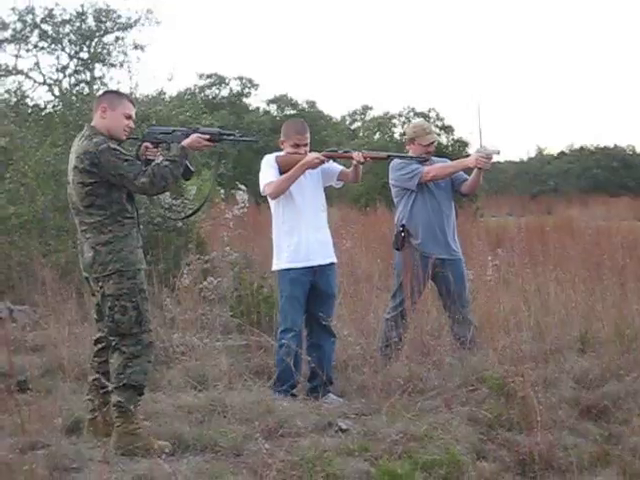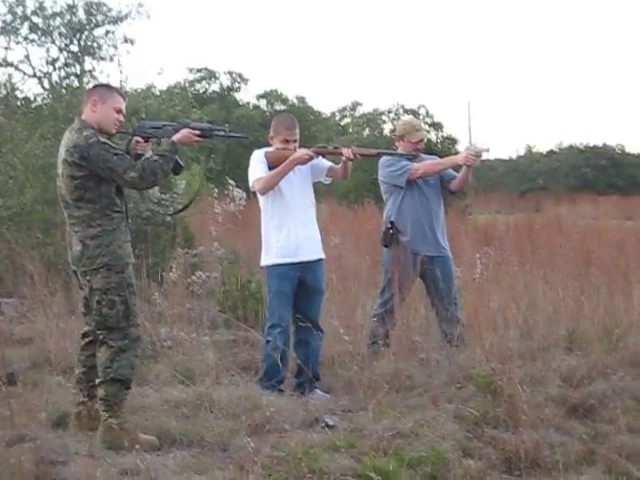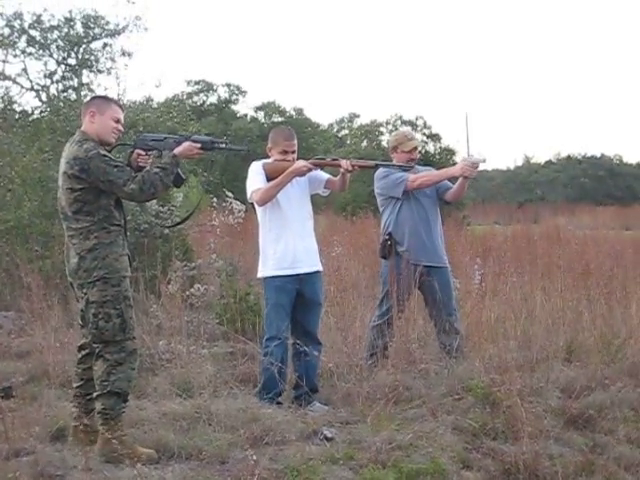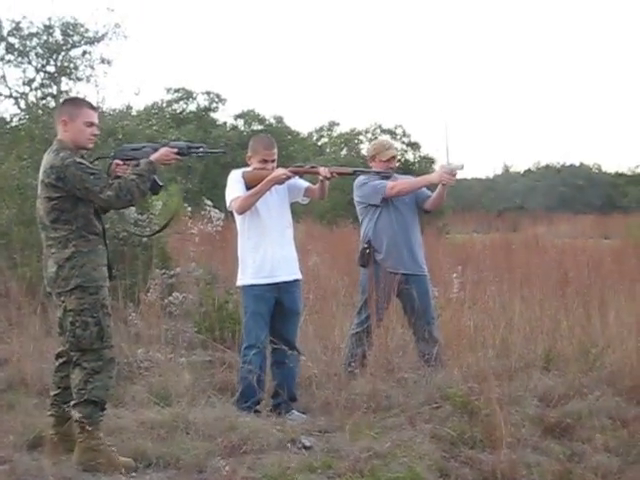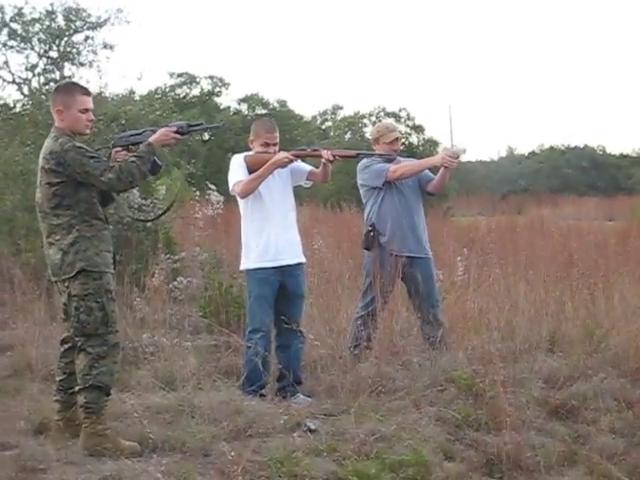
dt=0.5s
person 1, frame 1
left shoulder: (86, 145)
right shoulder: (98, 149)
left elbow: (130, 181)
right elbow: (150, 183)
left wrist: (142, 159)
right wrist: (183, 148)
left hip: (101, 257)
right hip: (117, 259)
left knee: (110, 337)
right knee: (135, 340)
left ankle: (100, 415)
right ankle: (126, 429)
person 1, frame 2
left shoulder: (75, 139)
right shoulder: (89, 142)
left elbow: (117, 176)
right elbow: (140, 177)
left wrist: (132, 154)
right wrist: (172, 143)
left hip: (89, 251)
right hip: (105, 252)
left knee: (98, 330)
right knee: (122, 334)
left ankle: (87, 409)
right ankle: (112, 424)
person 1, frame 3
left shoulder: (78, 151)
right shoulder: (88, 154)
left elbow: (119, 188)
right elbow: (139, 190)
left wrist: (133, 167)
right wrist: (174, 156)
left hip: (89, 264)
right hip: (102, 264)
left knee: (94, 343)
right knee: (118, 347)
left ankle: (84, 422)
right ankle: (110, 437)
person 1, frame 4
left shoulder: (58, 160)
right shoulder: (66, 163)
left elbow: (95, 205)
right elbow: (118, 197)
left wrist: (113, 177)
right wrist: (151, 164)
left hip: (69, 272)
right hip: (81, 273)
left knee: (72, 352)
right knee: (96, 356)
left ankle: (61, 432)
right ankle: (89, 445)
person 1, frame 5
left shoulder: (59, 148)
right shoulder: (65, 149)
left elbow: (97, 196)
right elbow: (119, 179)
left wrist: (113, 165)
right wrist: (151, 145)
left hip: (71, 260)
right hip: (84, 259)
left knee: (77, 338)
right knee: (101, 341)
left ankle: (66, 418)
right ankle: (94, 430)
person 2, frame 1
left shoulder: (318, 163)
right shoulder: (271, 161)
left elbow: (351, 178)
right elbow: (273, 190)
left wrist: (357, 164)
right wrist: (302, 165)
left hip: (324, 259)
right hip: (292, 261)
left knee: (323, 327)
right knee: (291, 329)
left ankle: (320, 386)
right ankle: (283, 390)
person 2, frame 2
left shoulder: (308, 158)
right shoulder: (260, 157)
left elbow: (339, 175)
right elbow: (261, 187)
left wrist: (346, 161)
right wrist: (291, 162)
left hip: (312, 255)
right hip: (280, 257)
left knee: (310, 324)
right knee: (278, 324)
left ankle: (307, 383)
right ankle: (270, 386)
person 2, frame 3
left shoulder: (305, 170)
right shoulder: (259, 168)
left elbow: (338, 187)
right elbow: (260, 198)
left wrist: (344, 172)
right wrist: (291, 173)
left hip: (309, 266)
right hip: (278, 269)
left knee: (308, 336)
right knee: (277, 337)
left ankle: (305, 395)
right ankle: (268, 398)
person 2, frame 4
left shoulder: (285, 178)
right shoulder: (238, 177)
left elbow: (317, 195)
right elbow: (239, 206)
left wrist: (323, 180)
right wrist: (269, 181)
left hip: (288, 275)
right hip: (256, 277)
left knee: (287, 344)
right knee: (255, 345)
left ankle: (284, 403)
right ankle: (247, 407)
person 2, frame 5
left shoulder: (287, 162)
right shoulder: (240, 161)
left elbow: (320, 178)
right elbow: (241, 191)
left wrist: (326, 164)
right wrist: (271, 165)
left hip: (292, 258)
right hip: (260, 261)
left knee: (291, 328)
right knee: (259, 329)
left ankle: (289, 387)
right ankle: (252, 391)
person 3, frame 1
left shoulder: (444, 164)
right shoulder: (399, 166)
left elbow: (467, 188)
right elbow: (429, 174)
left wrist: (478, 169)
right wrist: (467, 162)
left hip: (448, 249)
right hip: (413, 249)
left knee: (460, 305)
right knee: (401, 305)
right ankle: (386, 355)
person 3, frame 2
left shoulder: (434, 162)
right shoulder: (388, 163)
left elbow: (457, 186)
right elbow: (418, 172)
left wrist: (468, 166)
right wrist: (457, 160)
left hip: (436, 246)
right hip: (402, 246)
left knee: (448, 302)
right knee: (388, 301)
right ankle: (375, 351)
person 3, frame 3
left shoulder: (429, 172)
right shoulder: (384, 175)
left elbow: (451, 196)
right elbow: (415, 182)
left wrist: (464, 177)
right wrist: (453, 170)
left hip: (434, 256)
right hip: (400, 256)
left knee: (447, 313)
right knee: (387, 312)
left ankle: (457, 361)
right ankle: (372, 363)
person 3, frame 4
left shoulder: (409, 181)
right shoulder: (363, 184)
left elbow: (431, 204)
right elbow: (394, 190)
left wrist: (443, 185)
right wrist: (432, 177)
left hip: (413, 265)
right hip: (379, 265)
left knee: (425, 321)
right knee: (366, 321)
left ankle: (435, 369)
right ankle: (352, 370)
person 3, frame 5
left shoulder: (412, 164)
right shoulder: (367, 167)
left elbow: (434, 187)
right elbow: (395, 173)
left wrist: (445, 168)
right wrist: (434, 160)
left hip: (417, 248)
right hip: (383, 247)
left knee: (429, 303)
right knee: (371, 304)
left ankle: (440, 352)
right ankle: (356, 353)
